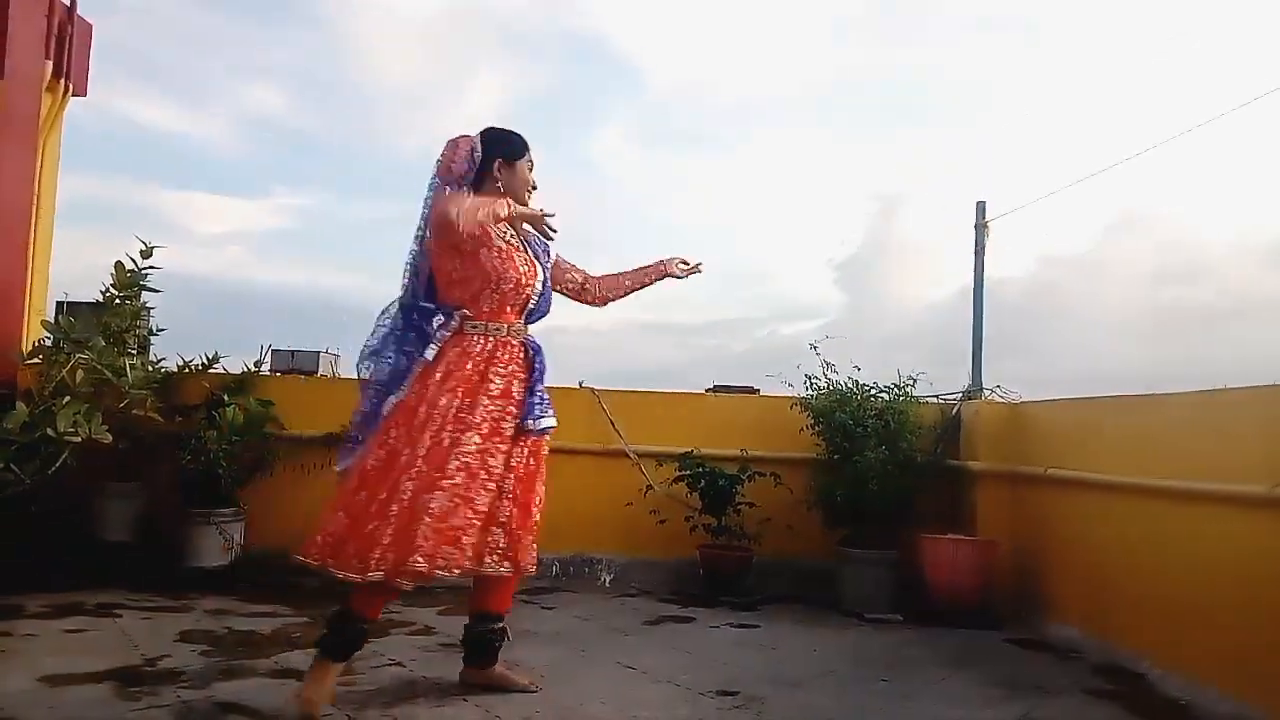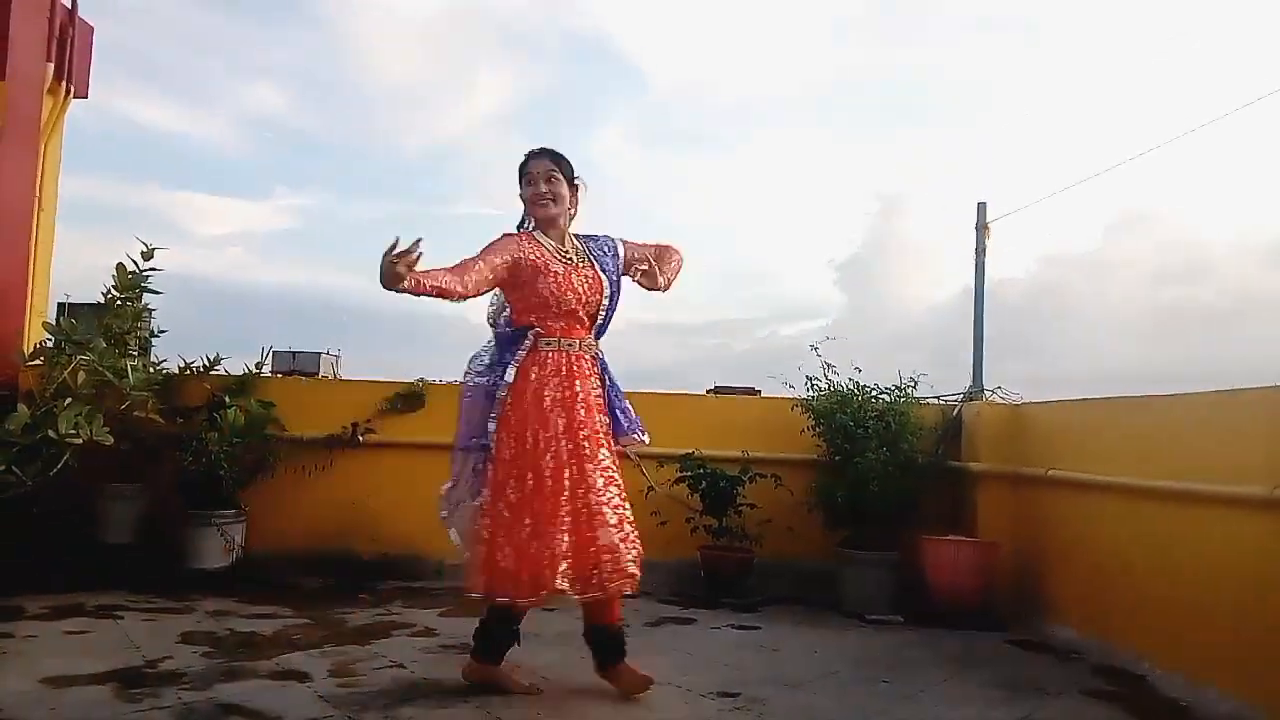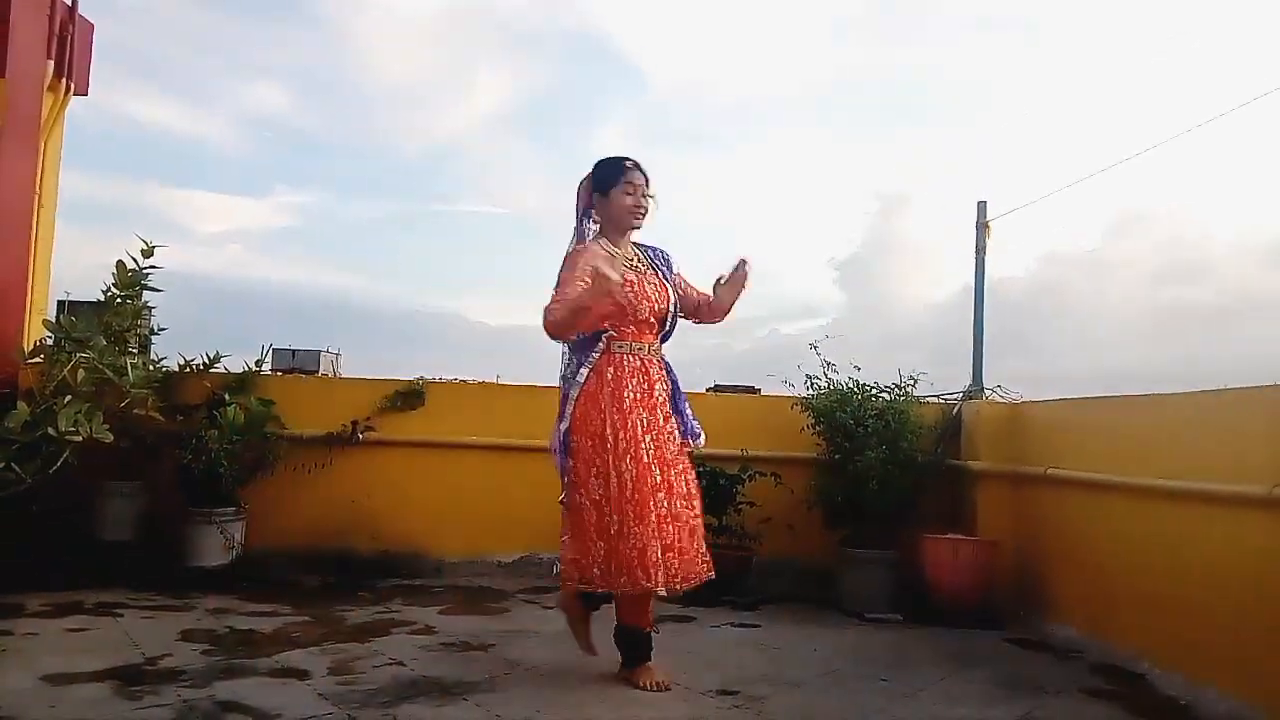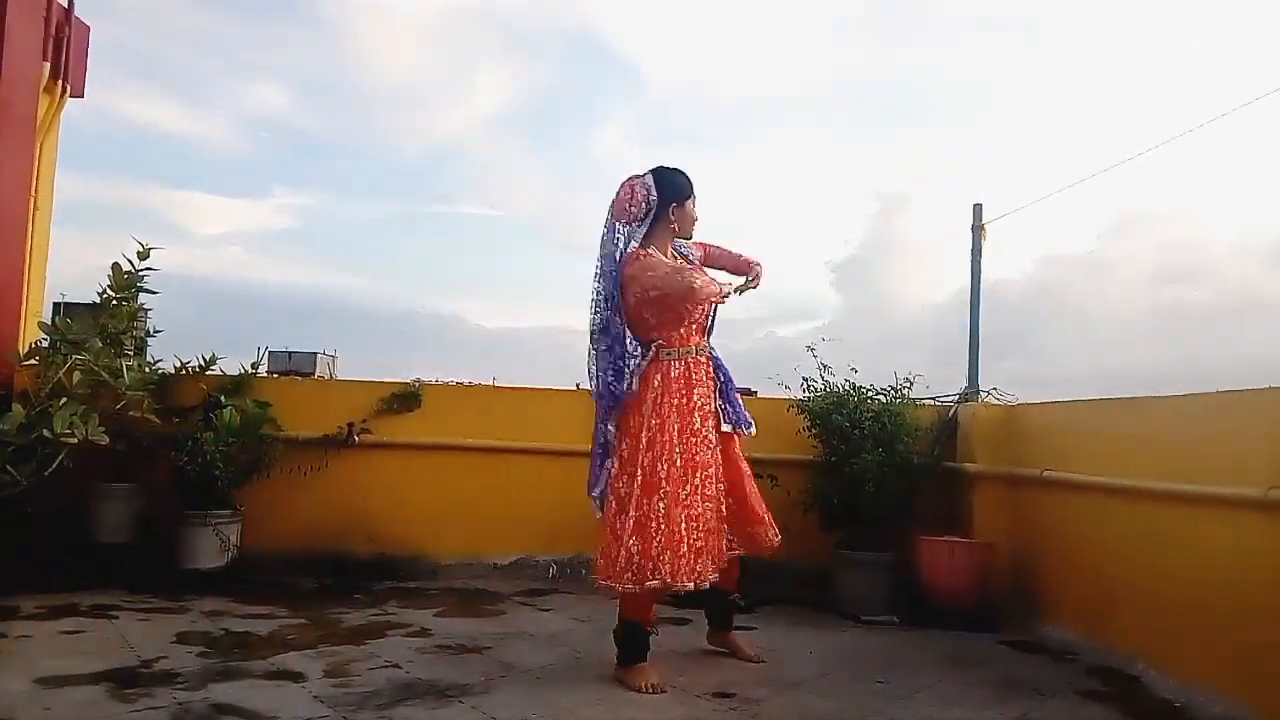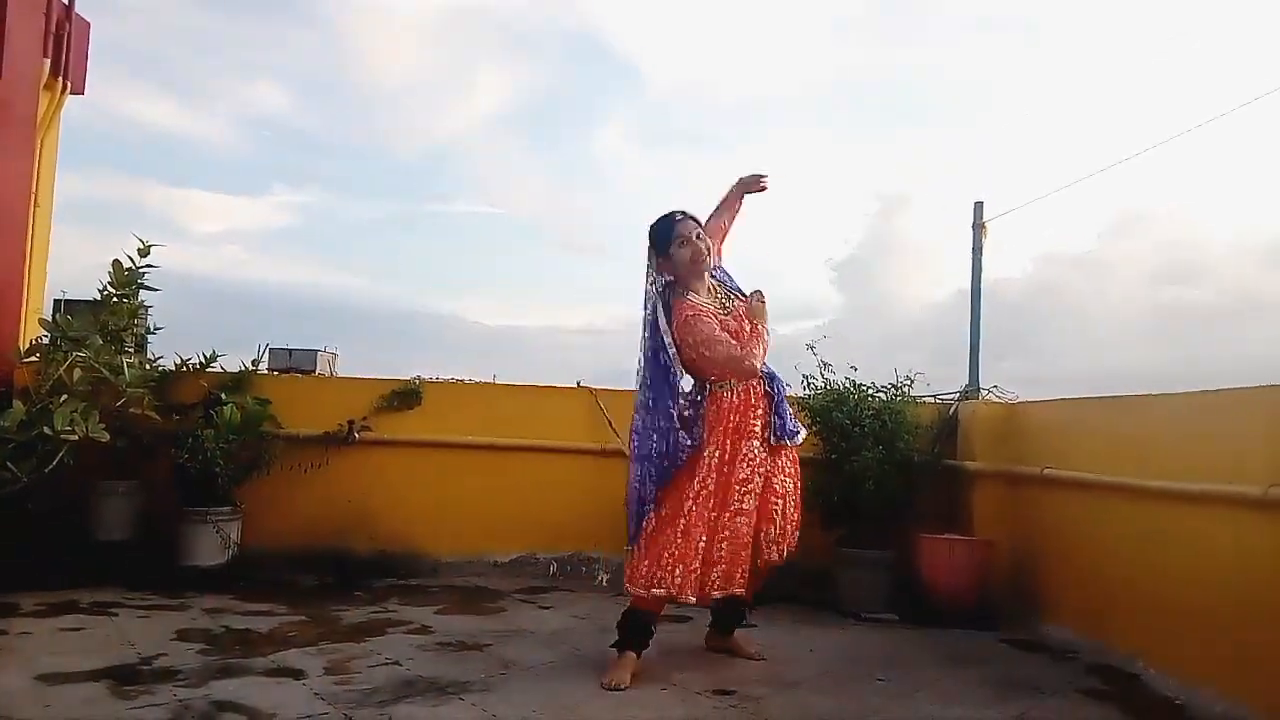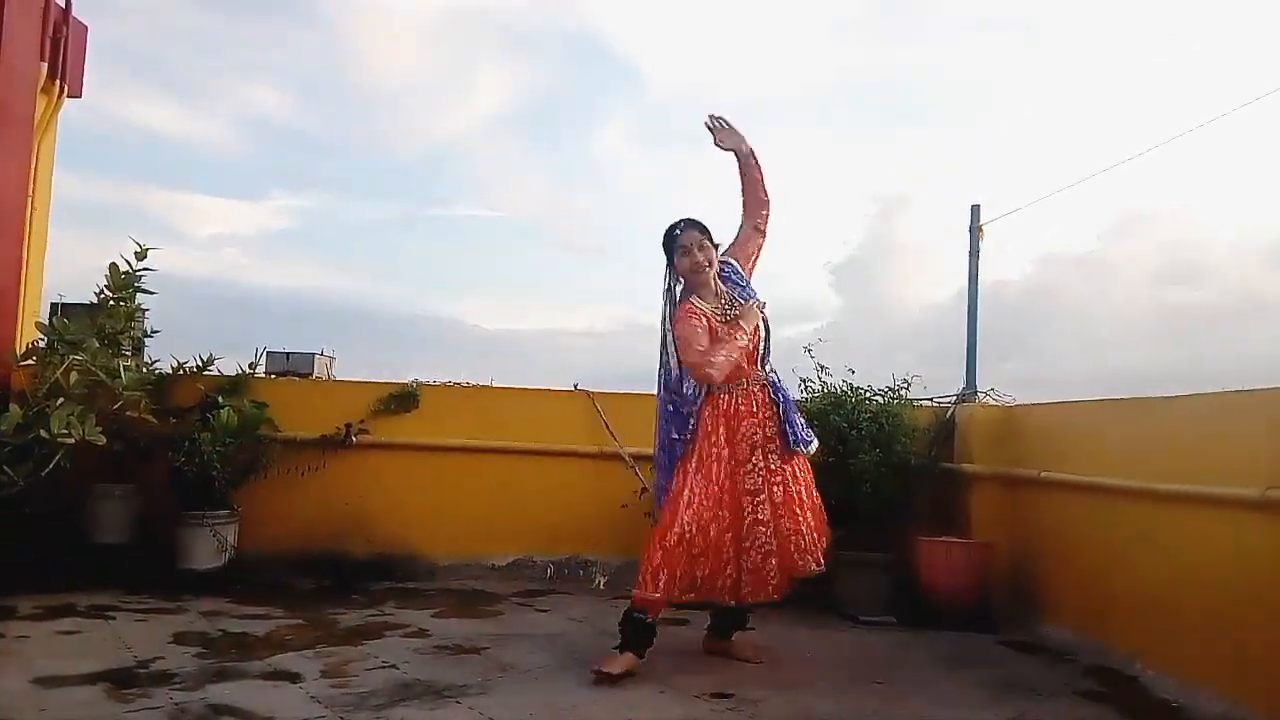
dt=0.3s
person 1, frame 1
left shoulder: (534, 247)
right shoulder: (461, 219)
left elbow: (593, 290)
right elbow: (451, 213)
left wrist: (661, 270)
right wrist: (513, 207)
left hip: (513, 383)
right hip: (460, 379)
left knee: (510, 525)
right knee: (416, 516)
left ankle: (481, 659)
right ankle: (332, 654)
person 1, frame 2
left shoulder: (603, 250)
right shoulder: (517, 250)
left elbow: (669, 253)
right elbow: (459, 280)
left wrist: (664, 272)
right wrist: (404, 278)
left hip: (589, 392)
right hip: (540, 394)
left knee: (571, 526)
right knee: (585, 526)
left ankle: (487, 656)
right ankle: (611, 656)
person 1, frame 3
left shoulder: (654, 260)
right shoulder: (589, 256)
left elbow: (710, 307)
right elbow: (557, 325)
left wrist: (735, 280)
right wrist: (597, 286)
left hip: (655, 395)
right hip: (611, 396)
left knee: (665, 518)
right knee: (634, 522)
left ankle: (583, 596)
right ankle: (635, 656)
person 1, frame 4
left shoulder: (678, 249)
right shoulder: (644, 266)
right elbow: (696, 286)
left wrist: (745, 265)
right wrist: (720, 283)
left hip: (708, 396)
right hip: (666, 400)
left knee: (728, 516)
right knee: (656, 524)
left ankle: (721, 627)
right ankle: (633, 656)
person 1, frame 5
left shoulder: (709, 270)
right shoulder: (688, 315)
left elbow: (716, 224)
right elbow: (748, 362)
left wrist: (739, 190)
right wrist: (758, 317)
left hip: (759, 416)
right hip: (727, 420)
left knee: (755, 528)
right knee: (688, 530)
left ankle: (723, 630)
right ankle: (629, 647)
person 1, frame 6
left shoulder: (734, 273)
right shoulder: (686, 312)
left elbow: (760, 207)
right elbow: (710, 373)
left wrist: (742, 149)
right wrist: (743, 328)
left hip: (767, 418)
right hip: (721, 425)
left knee: (763, 532)
right knee: (688, 530)
left ankle: (724, 631)
right ankle: (631, 645)
